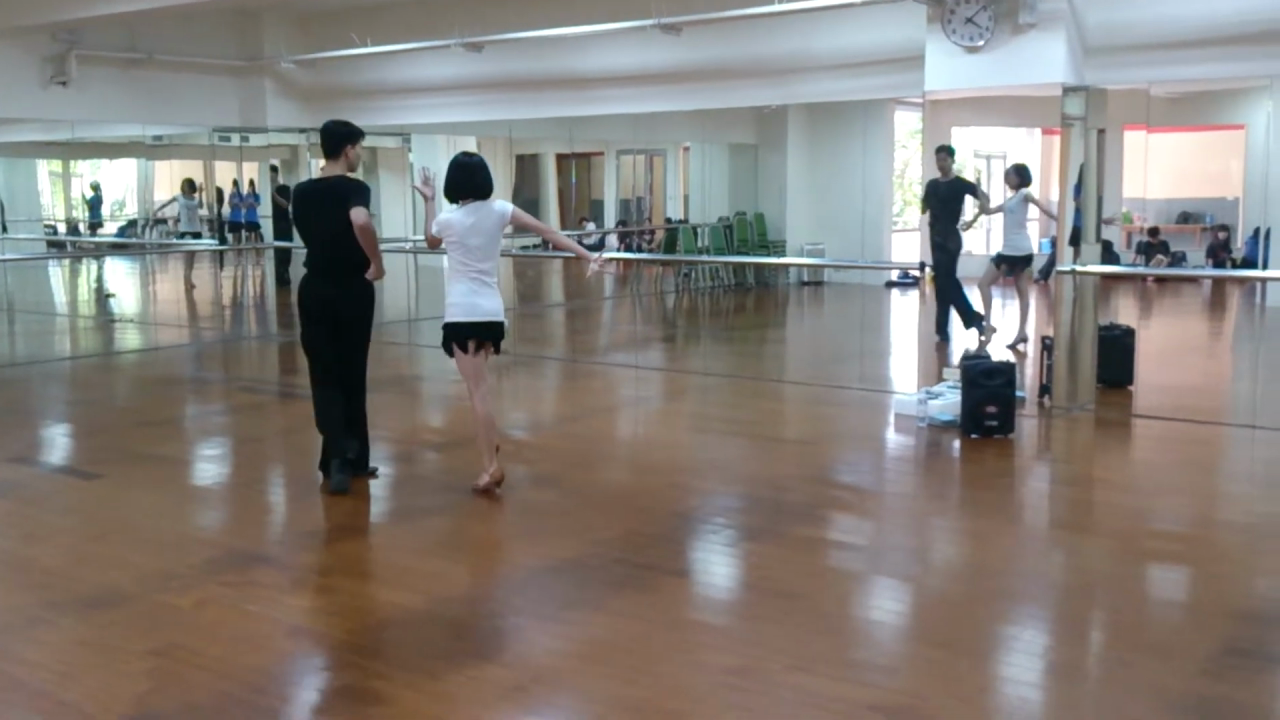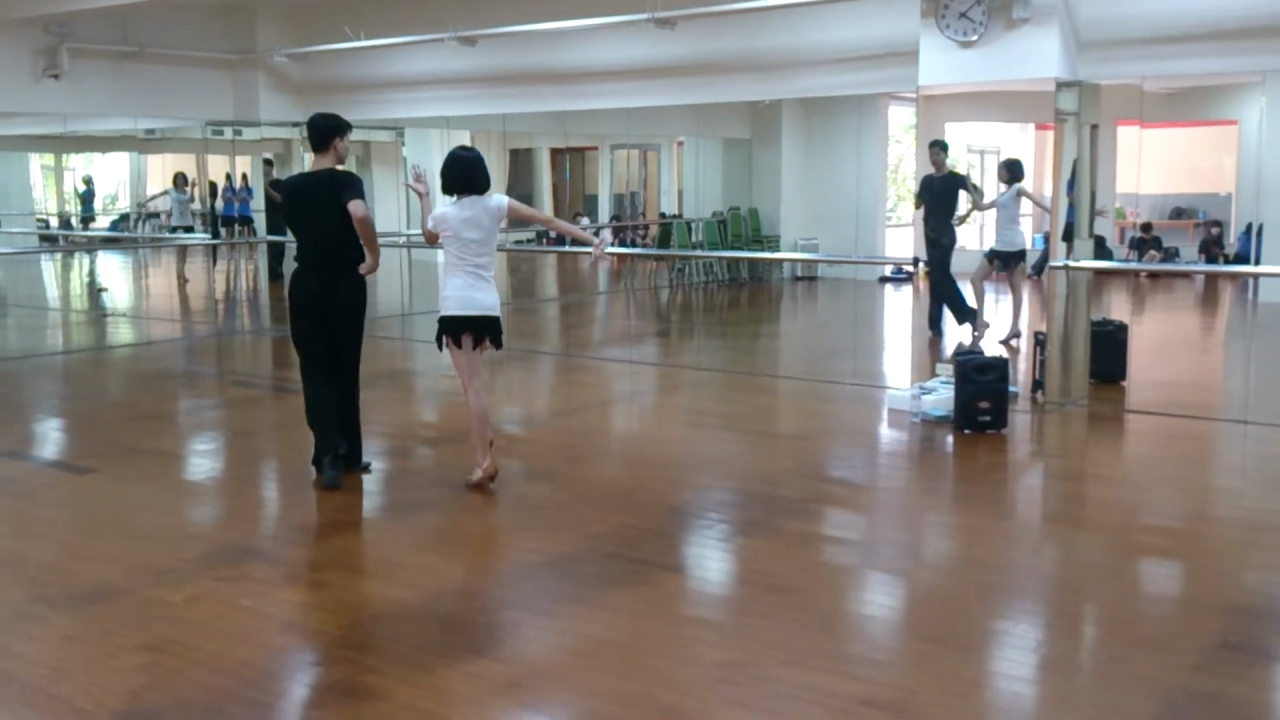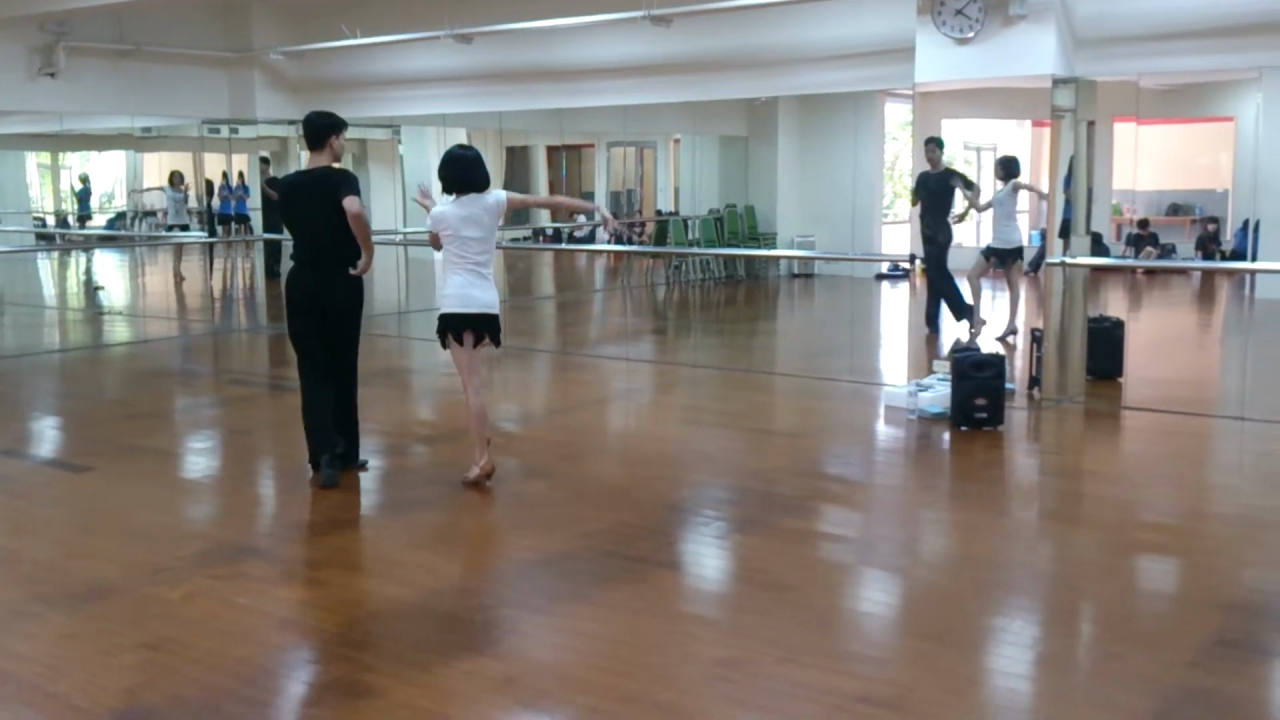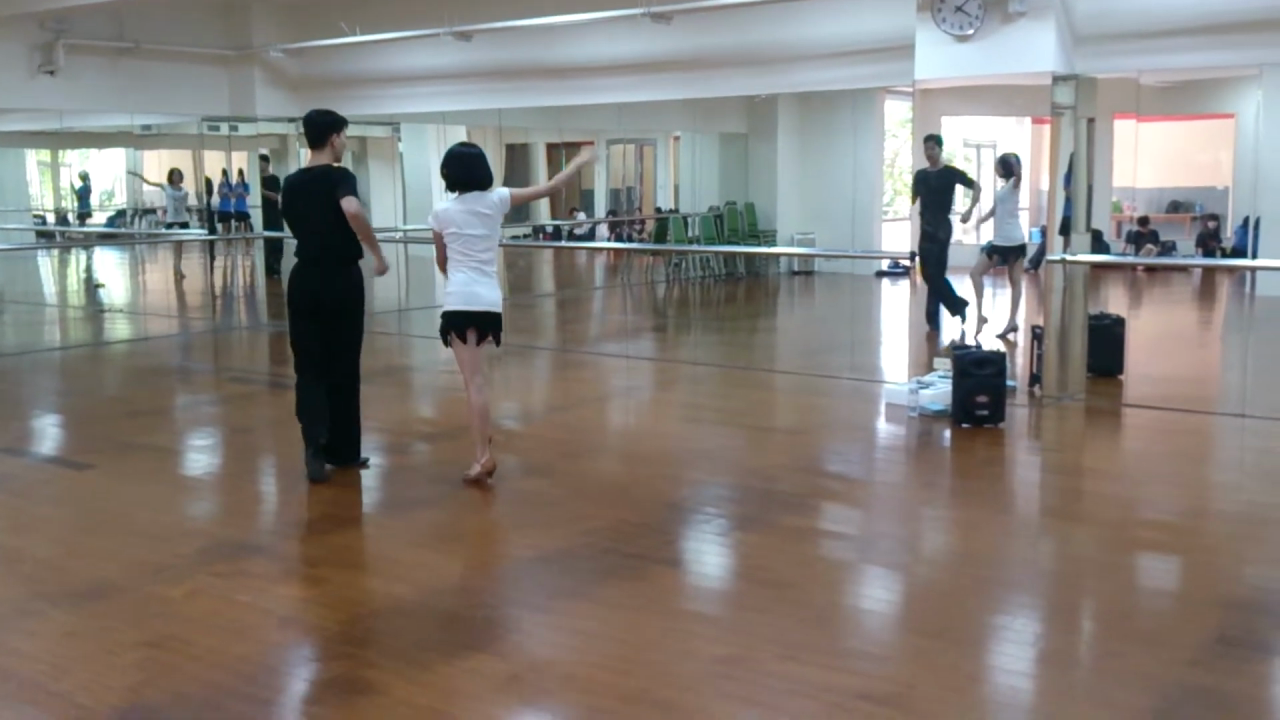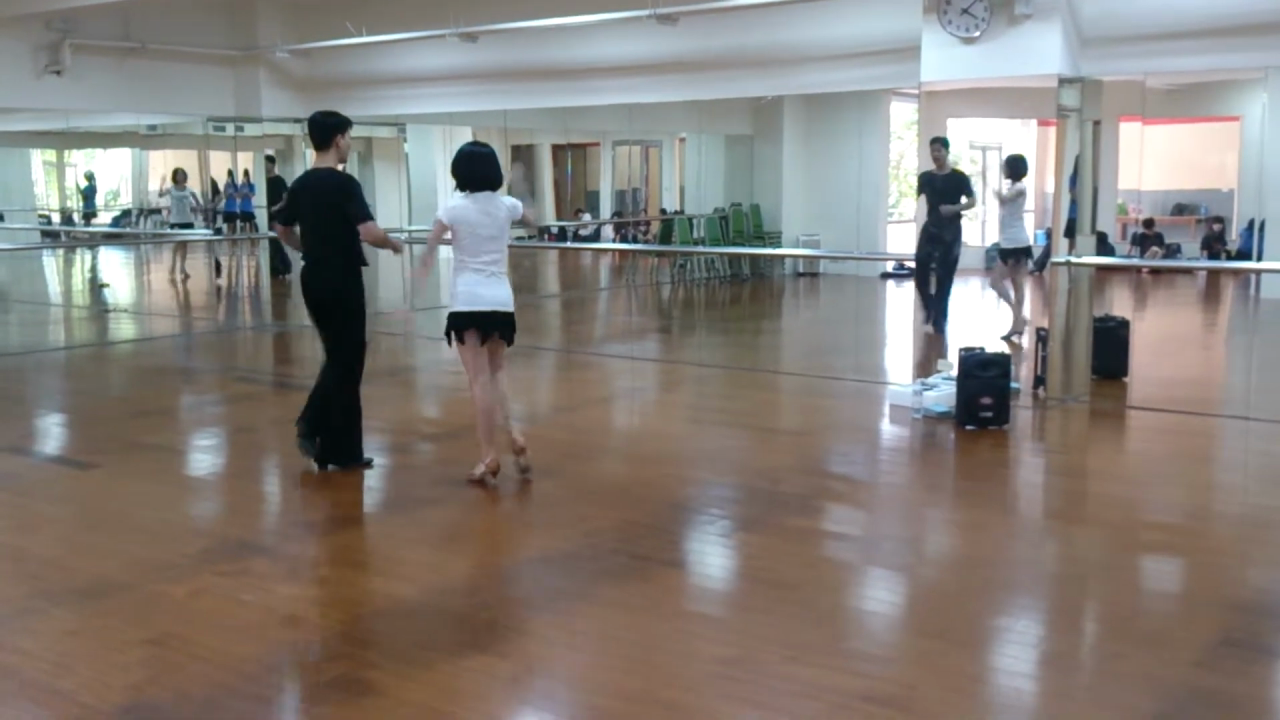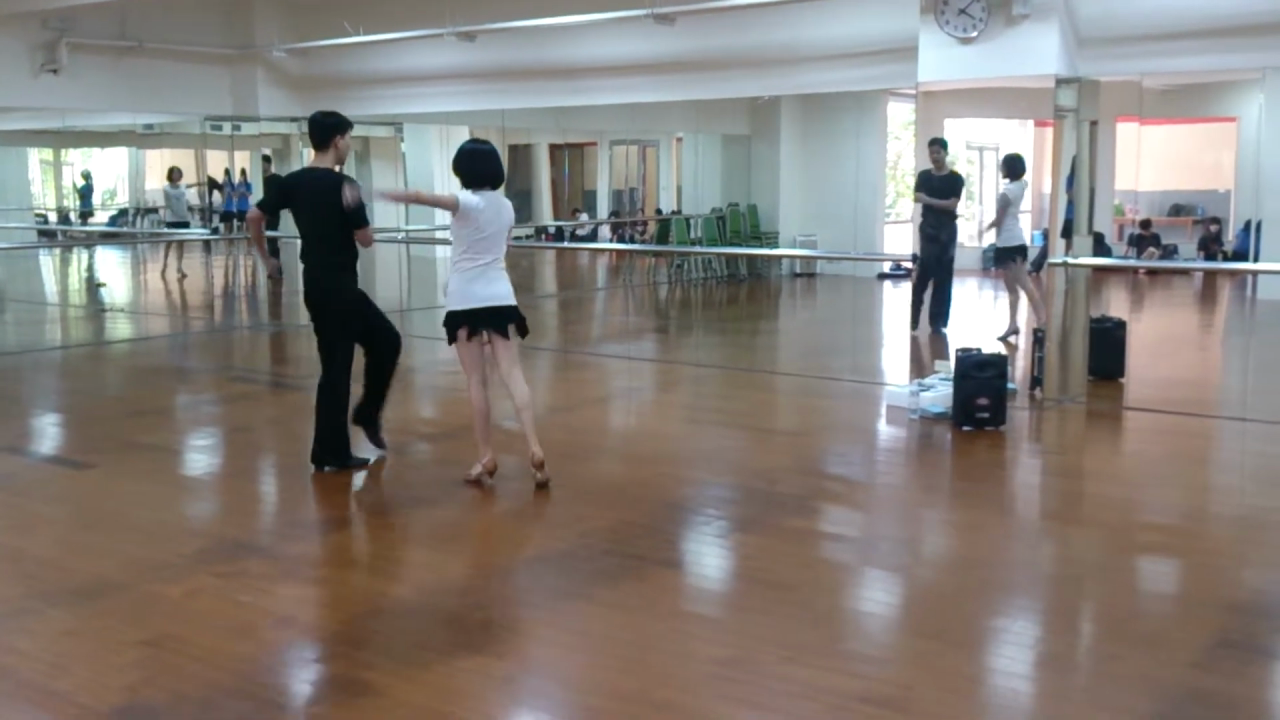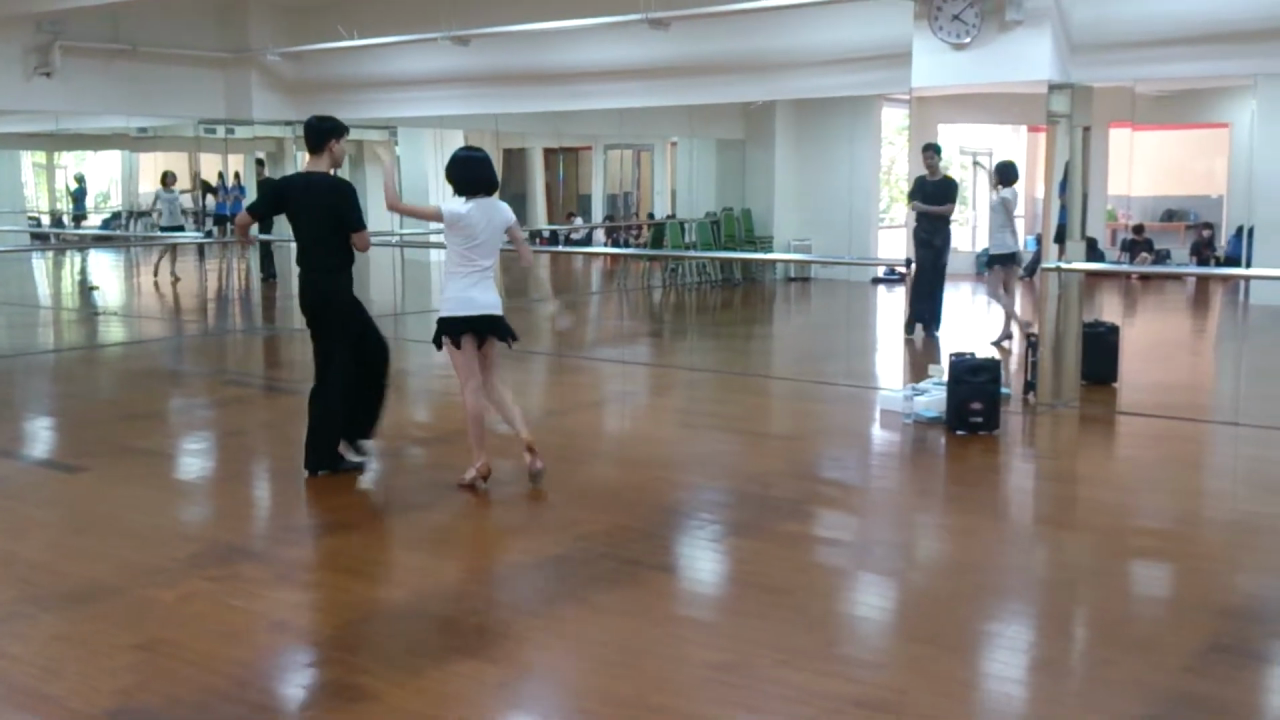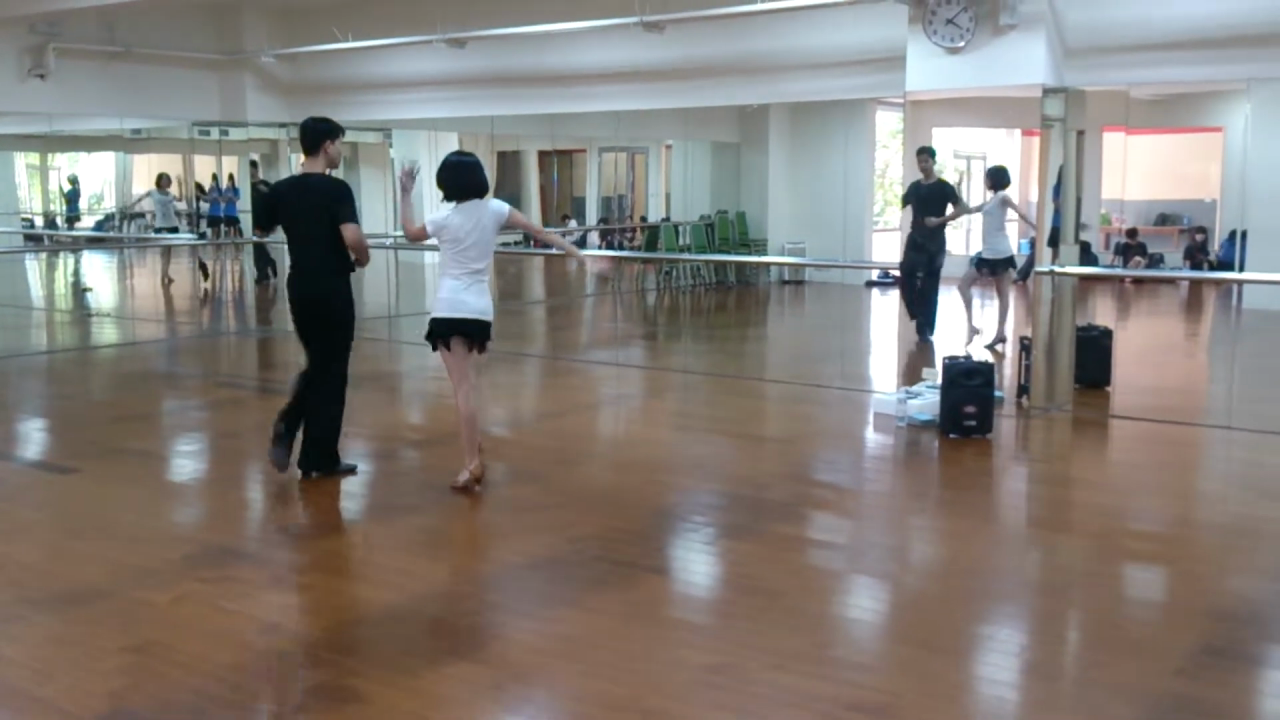
dt=0.2s
person 1, frame 1
left shoulder: (301, 192)
right shoulder: (354, 189)
right elbow: (361, 222)
right wrist: (377, 263)
left hip: (314, 290)
right hip: (351, 291)
left knee: (324, 375)
right knee: (351, 376)
left ankle: (337, 456)
right ankle: (351, 458)
person 1, frame 2
left shoulder: (290, 187)
right shoulder: (346, 181)
right elbow: (360, 215)
right wrist: (374, 255)
left hip: (305, 285)
right hip: (344, 285)
left knee: (315, 371)
right knee: (344, 370)
left ankle: (329, 453)
right ankle: (344, 453)
person 1, frame 3
left shoulder: (287, 185)
right shoulder: (341, 179)
right elbow: (354, 211)
right wrist: (368, 253)
left hip: (301, 282)
right hip: (341, 283)
left knee: (313, 369)
right knee: (341, 368)
left ankle: (326, 452)
right ankle: (341, 452)
person 1, frame 4
left shoulder: (292, 184)
right shoulder: (340, 177)
right elbow: (352, 211)
right wrist: (376, 254)
left hip: (303, 279)
right hip: (341, 279)
left knee: (309, 366)
right knee: (342, 366)
left ankle: (316, 446)
right ankle: (341, 450)
person 1, frame 5
left shoulder: (300, 185)
right shoulder: (344, 183)
left elbow: (283, 230)
right elbow: (368, 233)
right wrist: (393, 244)
left hip: (314, 279)
right hip: (340, 281)
left knee: (338, 358)
right knee: (344, 364)
left ankle: (313, 424)
right ankle: (338, 451)
person 1, frame 6
left shoulder: (293, 181)
right shoulder: (343, 185)
left elbow: (254, 217)
right elbow: (365, 239)
left wrist: (265, 255)
right wrist: (355, 205)
left hip: (321, 280)
right hip: (335, 283)
left knee: (384, 340)
right knee: (337, 365)
left ankle: (367, 417)
right ankle: (329, 452)
person 1, frame 7
left shoulder: (285, 185)
right shoulder: (341, 189)
left elbow: (244, 221)
right elbow: (361, 243)
left wrist: (246, 241)
left hip: (314, 282)
right hip: (332, 285)
left knee: (373, 351)
right knee: (334, 367)
left ankle: (349, 427)
right ankle: (322, 456)
person 1, frame 8
left shoulder: (280, 190)
right shoulder: (337, 189)
left elbow: (260, 231)
right elbow: (354, 238)
right wrist: (362, 257)
left hip: (300, 285)
right hip: (331, 287)
left knee: (319, 364)
right knee: (331, 371)
left ankle: (288, 426)
right ankle: (320, 457)
person 2, frame 1
left shoulder: (447, 219)
right shoulder: (500, 211)
left elbow: (431, 243)
right elbow: (548, 233)
left wrist: (430, 201)
right wrist: (587, 255)
left hip: (462, 312)
right hip: (491, 310)
left knee: (478, 390)
right knee: (479, 387)
left ankle: (491, 467)
right ankle: (490, 450)
person 2, frame 2
left shoulder: (441, 214)
right shoulder: (495, 205)
left elbow: (429, 239)
right elbow: (547, 221)
left wrist: (424, 198)
right wrist: (588, 237)
left hip: (457, 306)
right hip: (487, 304)
left knee: (472, 385)
right knee: (473, 381)
left ankle: (484, 462)
right ankle: (483, 441)
person 2, frame 3
left shoulder: (440, 214)
right shoulder: (493, 202)
right elbow: (549, 201)
right wrist: (595, 208)
left hip: (457, 304)
right hip: (486, 303)
left knee: (471, 383)
right knee: (473, 379)
left ankle: (482, 460)
right ankle: (480, 441)
person 2, frame 4
left shoulder: (442, 213)
right shoulder: (498, 200)
left elbow: (442, 263)
right elbow: (550, 188)
right wrist: (579, 162)
left hip: (459, 302)
right hip: (489, 301)
left knee: (474, 380)
right knee: (479, 377)
left ankle: (484, 459)
right ankle: (484, 449)
person 2, frame 5
left shoulder: (454, 208)
right shoulder: (507, 205)
left elbow: (428, 256)
right elbow: (532, 223)
left hip: (469, 303)
right hip: (502, 301)
left knee: (480, 381)
right knee: (496, 377)
left ankle: (489, 458)
right ankle: (515, 439)
person 2, frame 6
left shoulder: (467, 203)
right shoulder: (506, 206)
left elbow: (414, 197)
left hip: (468, 302)
right hip: (502, 299)
left knee: (477, 381)
right knee: (513, 378)
left ankle: (486, 459)
right ankle: (535, 452)
person 2, frame 7
left shoulder: (458, 212)
right shoulder: (503, 211)
left elbow: (395, 204)
right elbow: (526, 256)
left wrist: (388, 163)
left hip: (461, 309)
right hip: (491, 307)
left knee: (472, 386)
right knee: (492, 383)
left ankle: (480, 463)
right ankle: (526, 440)
person 2, frame 8
left shoulder: (443, 219)
right shoulder: (495, 210)
left elbow: (409, 234)
right elbow: (542, 234)
left wrist: (406, 192)
right wrist: (581, 256)
left hip: (450, 309)
right hip: (480, 309)
left knee: (463, 386)
right knee: (466, 383)
left ankle: (473, 465)
right ankle: (473, 446)
person 3, frame 1
left shoulder: (960, 184)
right shoulder: (932, 185)
left elbow: (985, 199)
right elbow: (923, 209)
left hip: (951, 237)
right hip: (936, 236)
left knee: (944, 282)
right knee: (947, 281)
left ankle: (942, 328)
right ankle: (974, 320)
person 3, frame 2
left shoulder: (954, 178)
right shoulder: (926, 180)
left elbow: (978, 194)
right elbow: (917, 205)
right wrist: (916, 192)
left hip: (945, 232)
right hip: (930, 231)
left knee: (938, 277)
right knee: (942, 276)
left ankle: (935, 324)
right ankle: (968, 315)
person 3, frame 3
left shoulder: (950, 175)
right shoulder: (922, 177)
left elbow: (975, 189)
right elbow: (914, 202)
left wrist: (964, 212)
right wrist: (910, 190)
left hip: (941, 229)
right hip: (927, 229)
left knee: (935, 274)
right knee: (939, 273)
left ankle: (932, 320)
right ankle: (964, 312)
person 3, frame 4
left shoulder: (951, 173)
right shoulder: (920, 175)
left elbow: (976, 188)
right elbow: (912, 200)
left wrist: (969, 211)
left hip: (942, 226)
right hip: (925, 226)
left knee: (935, 272)
right knee: (929, 272)
left ankle: (933, 317)
right ankle: (957, 305)
person 3, frame 5
left shoulder: (959, 177)
right shoulder: (925, 177)
left elbow: (972, 202)
left wrist: (953, 209)
left hip: (951, 229)
right hip: (931, 226)
left knee: (945, 274)
right knee: (921, 264)
left ankle: (938, 318)
right ankle: (930, 305)
person 3, frame 6
left shoulder: (955, 178)
right shoulder: (924, 176)
left elbow: (953, 204)
right elbow: (914, 196)
left wrist: (928, 200)
left hip: (947, 229)
right hip: (928, 226)
left knee: (943, 274)
right knee: (926, 265)
left ankle: (937, 319)
right ankle: (915, 312)
person 3, frame 7
left shoulder: (949, 184)
right shoulder: (919, 181)
left elbow: (949, 209)
right elbow: (908, 201)
left wrist: (924, 207)
left hip: (940, 234)
right hip: (921, 232)
left knee: (935, 279)
right knee: (922, 271)
left ankle: (930, 323)
right ankle: (913, 316)
person 3, frame 8
left shoulder: (944, 187)
right shoulder: (914, 186)
left elbow: (962, 208)
right elbow: (900, 205)
left wrist: (940, 220)
left hip: (934, 238)
right hip: (915, 237)
left knee: (929, 284)
right knee: (906, 276)
left ankle: (925, 327)
right ankle: (919, 316)
person 4, frame 1
left shoulder: (1024, 194)
right shoulder: (1010, 200)
left elbow: (1042, 207)
right elbow: (988, 211)
left hip: (1017, 250)
right hip: (1011, 250)
left knee: (984, 283)
right knee: (1022, 291)
right ankle: (1021, 332)
person 4, frame 2
left shoulder: (1016, 189)
right shoulder: (1002, 195)
left elbow: (1034, 199)
right elbow: (980, 206)
left wrist: (1050, 211)
left hip: (1010, 245)
right hip: (1003, 245)
left knee: (977, 278)
right knee: (1015, 287)
left ankle: (981, 320)
right ankle: (1014, 327)
person 4, frame 3
left shoulder: (1013, 185)
right shoulder: (999, 193)
left elbow: (1026, 185)
right elbow: (980, 207)
left wrist: (1040, 192)
left hip: (1008, 243)
right hip: (1000, 242)
left knee: (974, 275)
right knee: (1012, 284)
left ankle: (977, 317)
right ankle: (1011, 325)
person 4, frame 4
left shoulder: (1014, 184)
right shoulder: (1002, 189)
left elbow: (1018, 175)
right elbow: (992, 213)
left wrist: (1013, 161)
right wrist: (975, 224)
left hip: (1009, 241)
right hip: (1001, 240)
left knee: (976, 273)
right knee: (1015, 281)
left ankle: (980, 315)
right ankle: (1012, 321)
person 4, frame 5
left shoulder: (1019, 189)
right shoulder: (1015, 188)
left elbow: (1004, 200)
left wrist: (995, 189)
left hip: (1013, 243)
right hip: (1014, 242)
left knee: (996, 282)
right knee: (1017, 284)
left ankle: (1018, 318)
right ankle: (1017, 323)
person 4, frame 6
left shoulder: (1007, 191)
right shoulder: (1021, 185)
left elbow: (999, 219)
left wrist: (984, 230)
left hip: (1009, 243)
right hip: (1014, 241)
left knee: (1023, 283)
right knee: (1011, 285)
left ankle: (1041, 320)
right ankle: (1012, 324)
person 4, frame 7
left shoulder: (1006, 195)
right shoulder: (1004, 193)
left elbow: (1011, 220)
right elbow: (995, 191)
left wrist: (1015, 244)
left hip: (1001, 249)
right hip: (1005, 248)
left knee: (994, 290)
right knee: (1007, 290)
left ankle: (1019, 320)
right ankle: (1007, 329)
person 4, frame 8
left shoulder: (1002, 197)
right shoulder: (991, 201)
left elbow: (1018, 211)
right elbow: (967, 210)
left wrist: (1032, 225)
left hip: (995, 254)
right hip: (999, 253)
left knee: (964, 285)
right knee: (1002, 293)
left ankle: (971, 326)
right ankle: (1000, 333)
